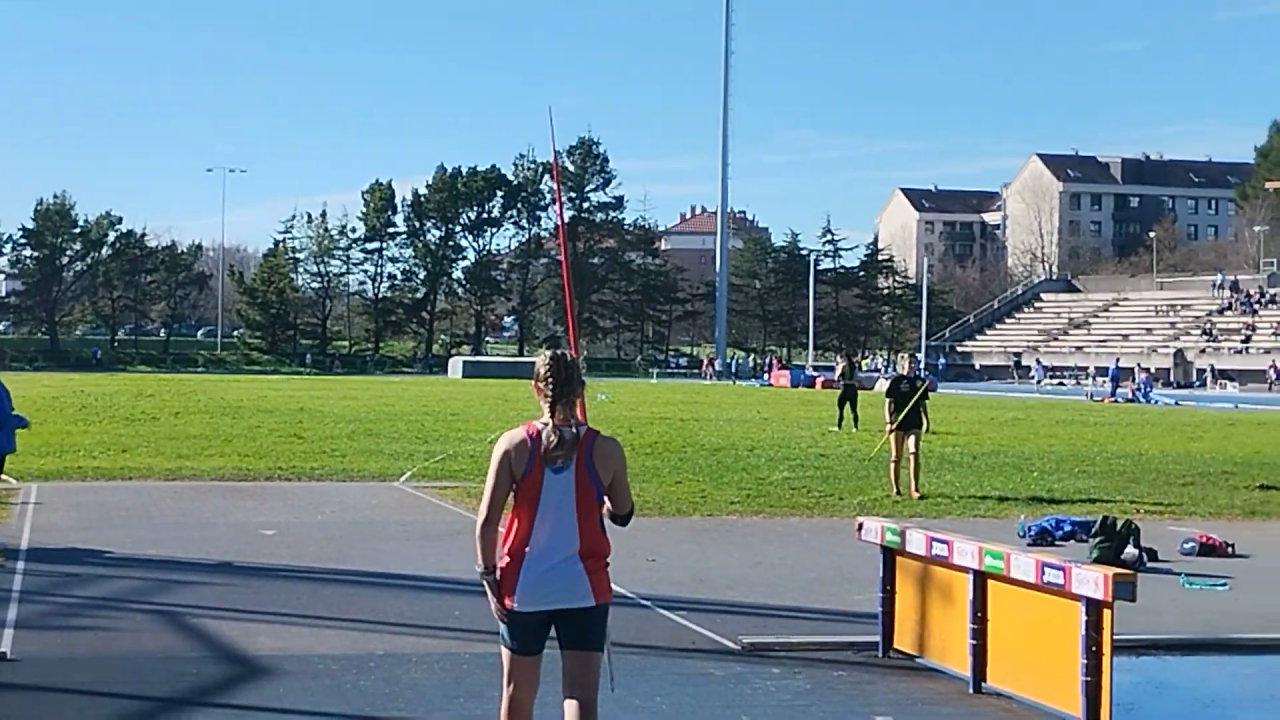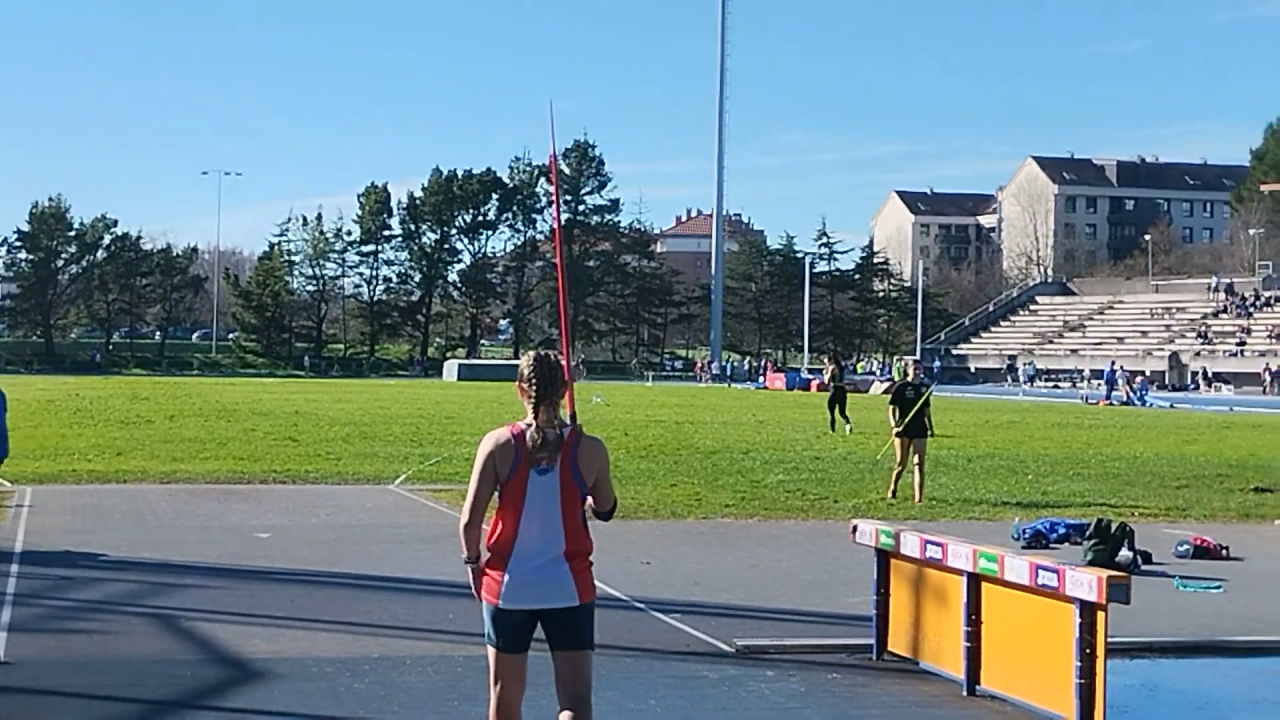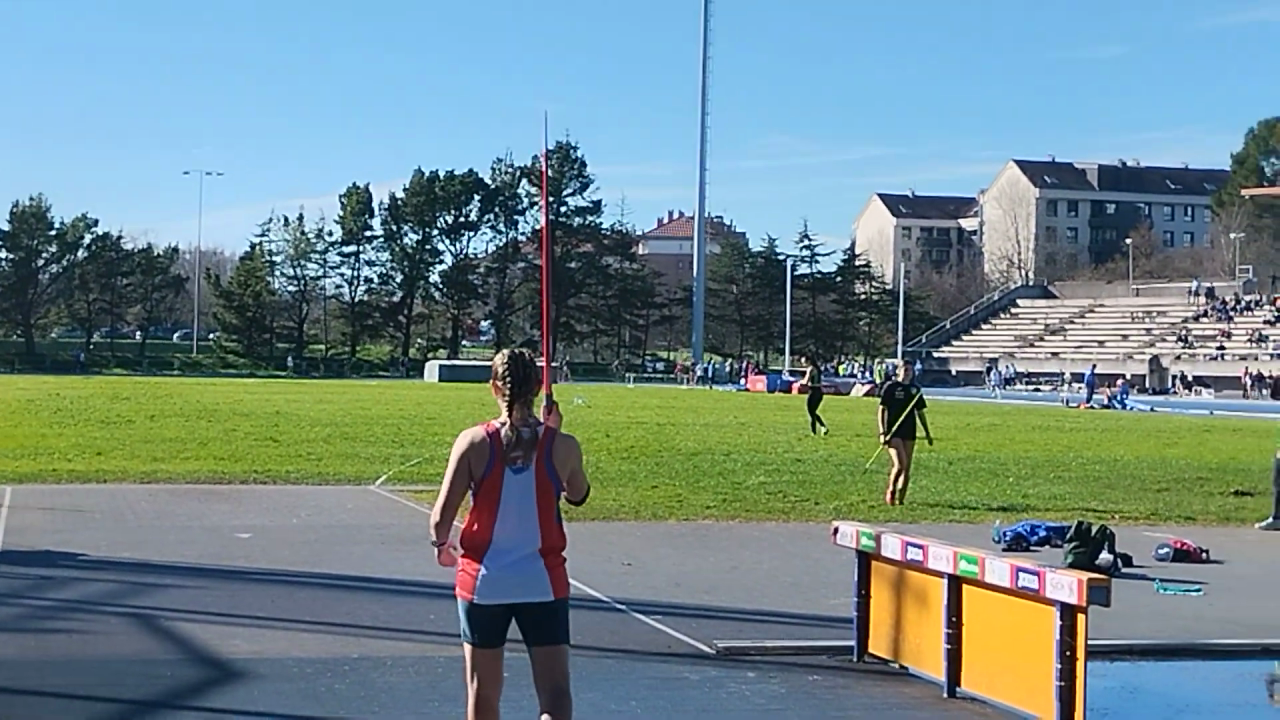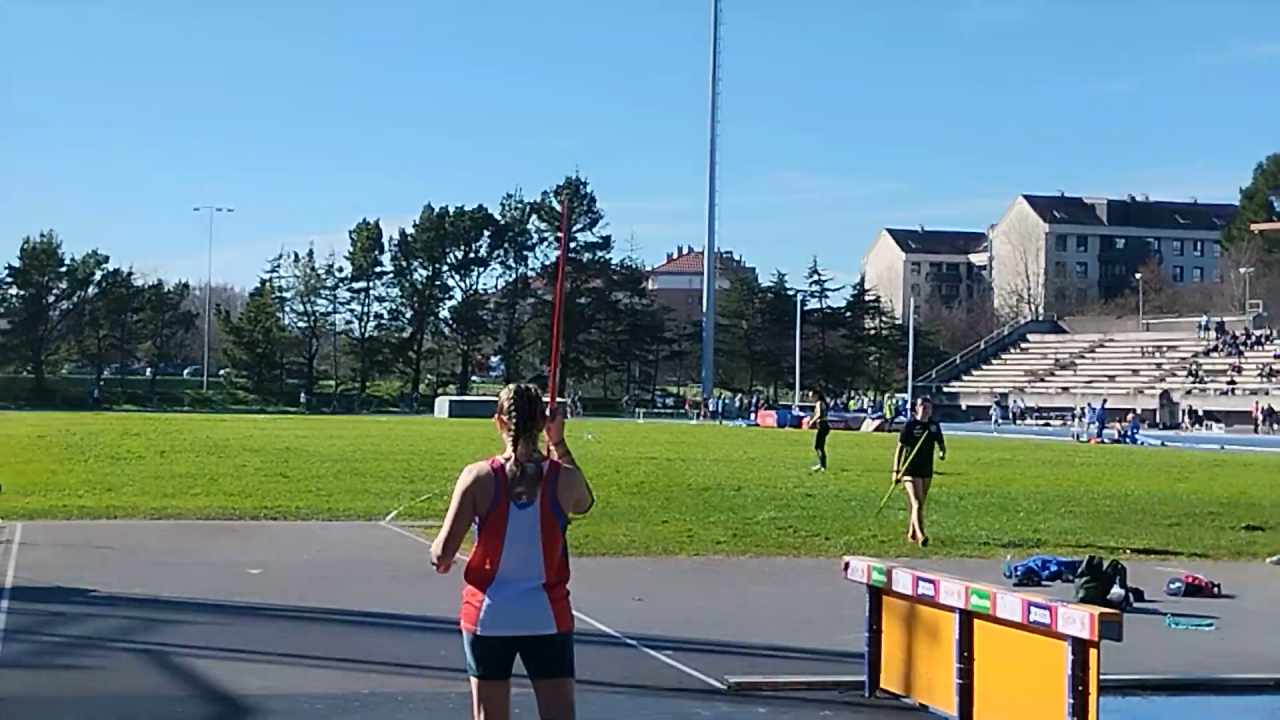
dt=0.2s
person 1, frame 1
left shoulder: (513, 444)
right shoulder: (606, 450)
left elbow: (487, 521)
right elbow: (622, 515)
left wrist: (489, 575)
left hip: (523, 587)
right hip: (583, 589)
person 1, frame 2
left shoulder: (498, 444)
right shoulder: (589, 449)
left elbow: (470, 521)
right elbow: (605, 510)
left wrist: (473, 561)
left hip: (508, 586)
right hip: (568, 589)
person 1, frame 3
left shoulder: (473, 442)
right shoulder: (563, 446)
left elbow: (441, 518)
right elbow: (579, 495)
left wrist: (442, 544)
left hip: (483, 583)
right hip: (543, 584)
person 1, frame 4
left shoulder: (478, 478)
right shoulder: (565, 479)
left elbow: (442, 552)
right elbow: (584, 503)
left wrist: (441, 560)
right wrist: (558, 443)
left hip: (488, 617)
right hip: (547, 618)
